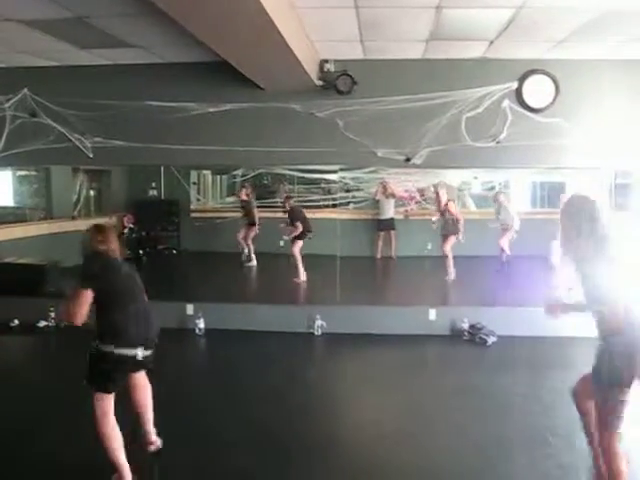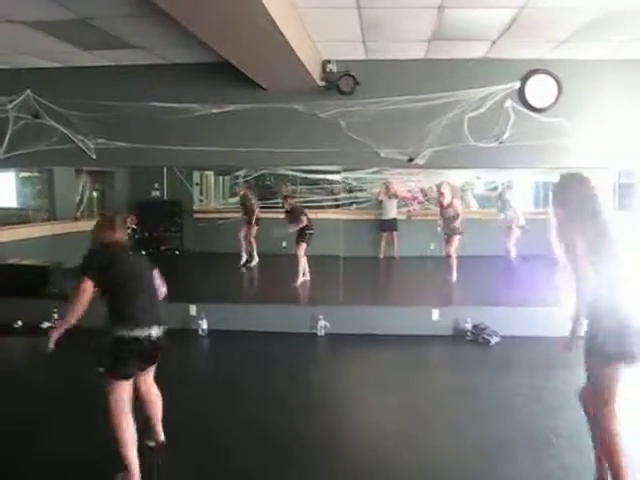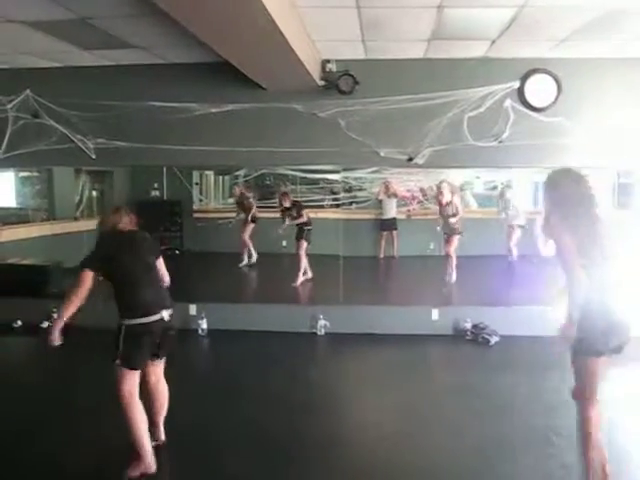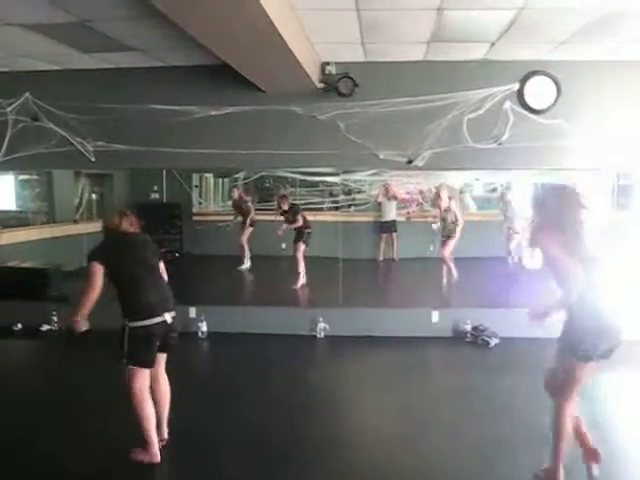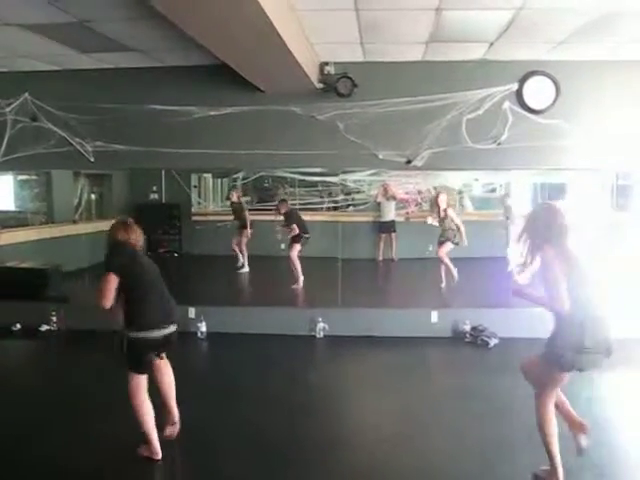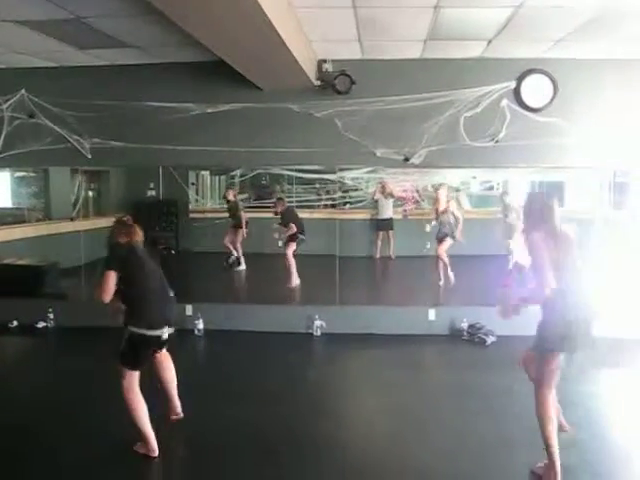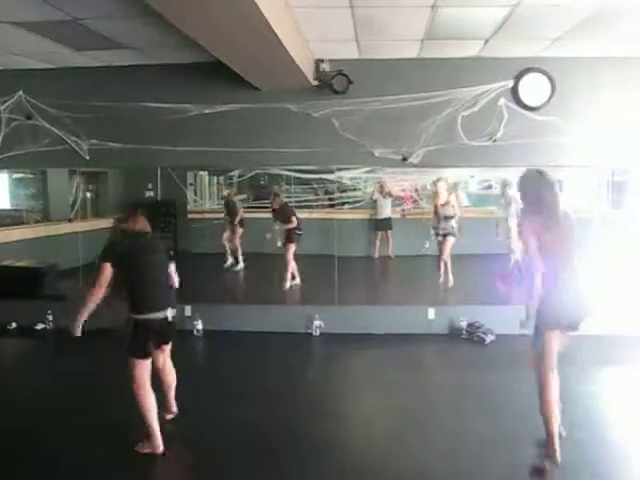
dt=0.1s
person 1, frame 1
left shoulder: (586, 253)
right shoulder: (597, 251)
left elbow: (616, 313)
left wrist: (568, 308)
left knee: (607, 435)
right knee: (582, 393)
person 1, frame 2
left shoulder: (572, 230)
right shoulder: (598, 226)
left elbow: (586, 281)
left wrist: (575, 325)
left hip: (606, 325)
left knee: (604, 412)
right knee: (590, 396)
person 1, frame 3
left shoulder: (560, 225)
right shoulder: (590, 222)
left elbow: (578, 280)
left wrist: (571, 321)
left hip: (593, 321)
right hip: (608, 319)
left knee: (587, 403)
right knee: (584, 396)
person 1, frame 4
left shoulder: (549, 239)
right shoulder: (573, 238)
left elbow: (574, 280)
right elbow: (577, 277)
left wrist: (548, 310)
left hip: (585, 325)
right hip: (601, 325)
left knee: (565, 400)
right knee: (556, 384)
right ankle: (588, 450)
person 1, frame 5
left shoulder: (548, 254)
right shoulder: (563, 252)
left elbow: (562, 305)
left wrist: (526, 295)
left hip: (573, 333)
right hip: (593, 331)
left knee: (544, 398)
right knee: (532, 369)
right ankle: (575, 423)
person 1, frame 6
left shoulder: (536, 236)
right shoulder: (563, 236)
left elbow: (547, 284)
right elbow: (566, 276)
left hip: (560, 316)
right hip: (577, 314)
left knee: (544, 390)
right knee: (530, 361)
right ankle: (558, 421)
person 1, frame 7
left shoulder: (528, 221)
right shoulder: (564, 218)
left elbow: (537, 268)
right elbow: (567, 259)
left wrist: (532, 305)
left hip: (552, 300)
right hip: (572, 298)
left knee: (546, 373)
right knee: (548, 366)
left ankle: (554, 453)
right ankle: (556, 426)
person 2, frame 1
left shoulder: (92, 268)
right shoulder: (125, 267)
left elbow: (78, 318)
left wrist: (67, 308)
left hip: (114, 345)
right hip: (144, 342)
left knee: (103, 411)
right knee: (136, 375)
right ankle: (151, 435)
person 2, frame 2
left shoulder: (96, 258)
right shoulder: (136, 256)
left elbow: (78, 307)
right elbow: (161, 290)
left wrist: (56, 331)
left hip: (129, 331)
right hip: (154, 326)
left knee: (119, 402)
right knee: (146, 382)
right ankle: (157, 433)
person 2, frame 3
left shoulder: (101, 251)
right shoulder: (144, 239)
left elbow: (79, 294)
right elbow: (165, 280)
left wrist: (57, 325)
left hip: (136, 319)
right hip: (163, 312)
left knee: (127, 390)
right knee: (155, 377)
right ankle: (159, 431)
person 2, frame 4
left shoulder: (101, 251)
right shoulder: (145, 241)
left elbow: (94, 288)
left wrist: (80, 316)
left hip: (141, 320)
right hip: (167, 312)
left knee: (139, 387)
right knee: (159, 372)
left ankle: (152, 450)
right ankle: (163, 429)
person 2, frame 5
left shoulder: (115, 254)
right shoulder: (141, 257)
left elbow: (106, 301)
left hip: (142, 328)
right hip: (168, 321)
left knee: (137, 388)
right knee: (159, 360)
left ankle: (153, 447)
right ankle: (173, 416)
person 2, frame 6
left shoulder: (116, 253)
right shoulder: (143, 256)
left elbow: (105, 296)
left wrist: (117, 295)
left hip: (143, 325)
right hip: (166, 320)
left knee: (130, 385)
right knee: (160, 352)
left ankle: (151, 445)
right ankle: (175, 405)
person 2, frame 7
left shoulder: (115, 246)
right shoulder: (157, 243)
left elbow: (100, 287)
right elbow: (174, 281)
left wrist: (80, 318)
left hip: (145, 314)
right hip: (168, 309)
left knee: (140, 378)
right knee: (163, 359)
left ankle: (155, 441)
right ankle: (171, 406)
